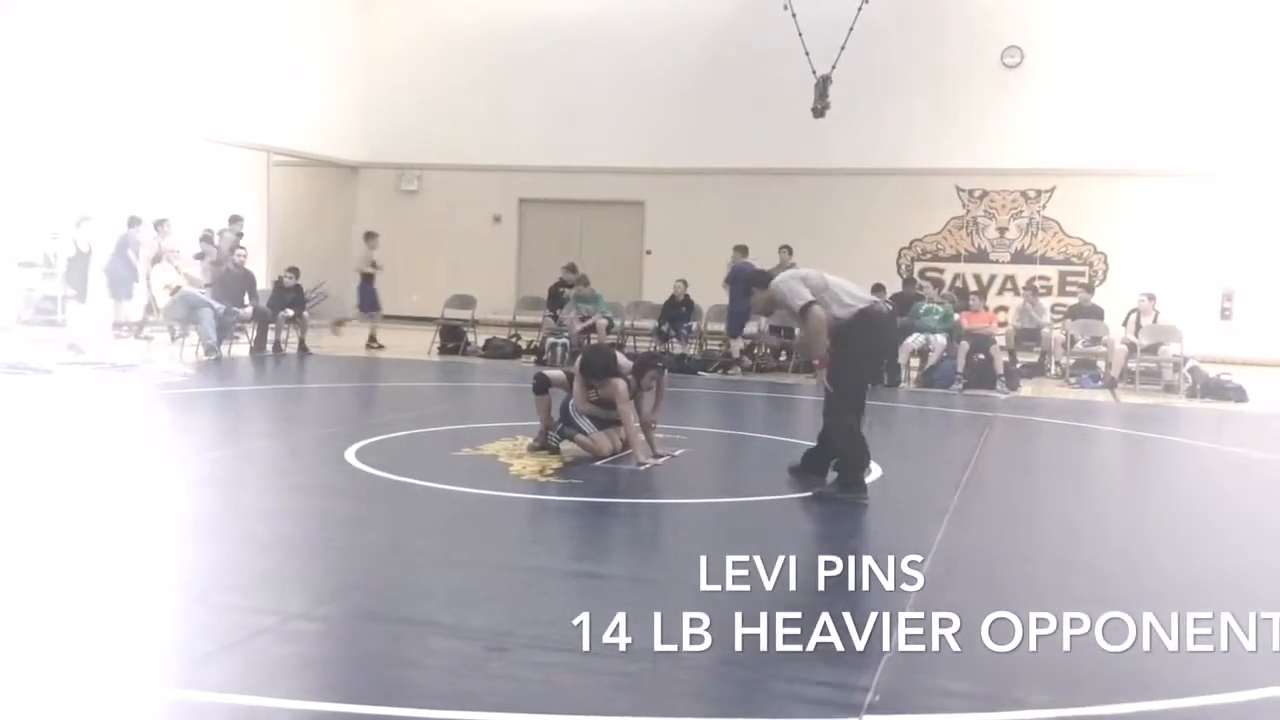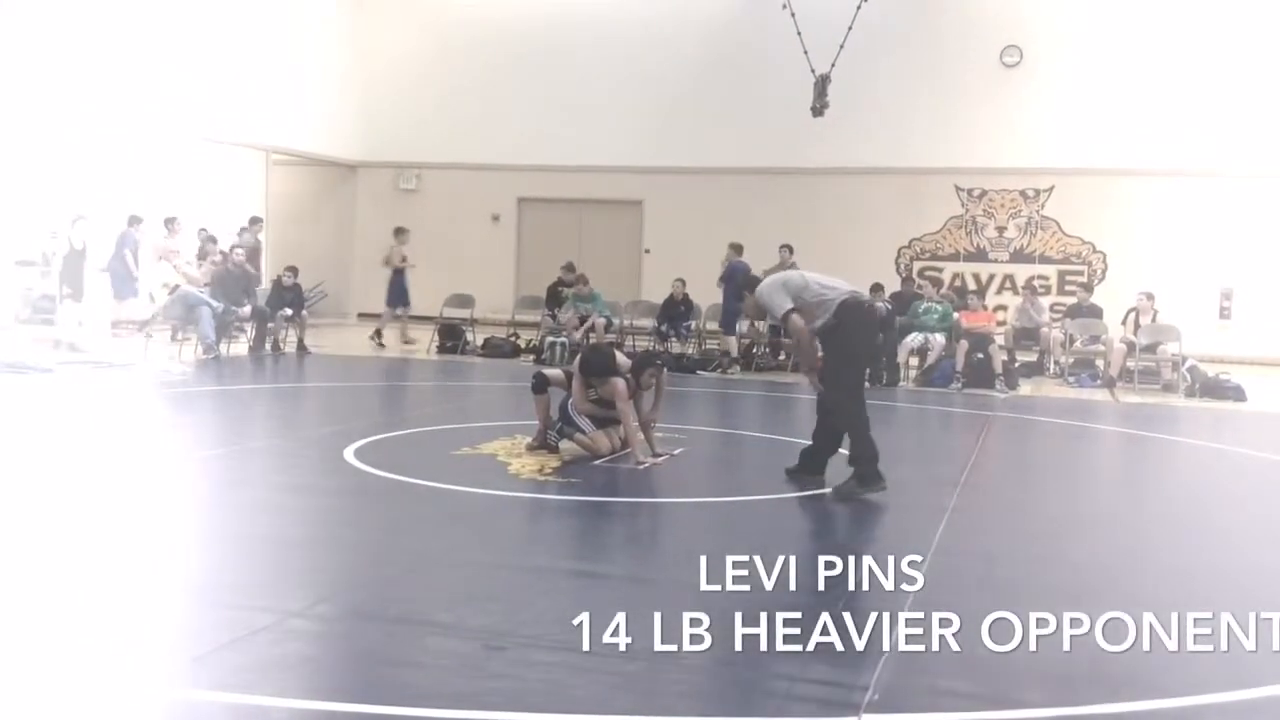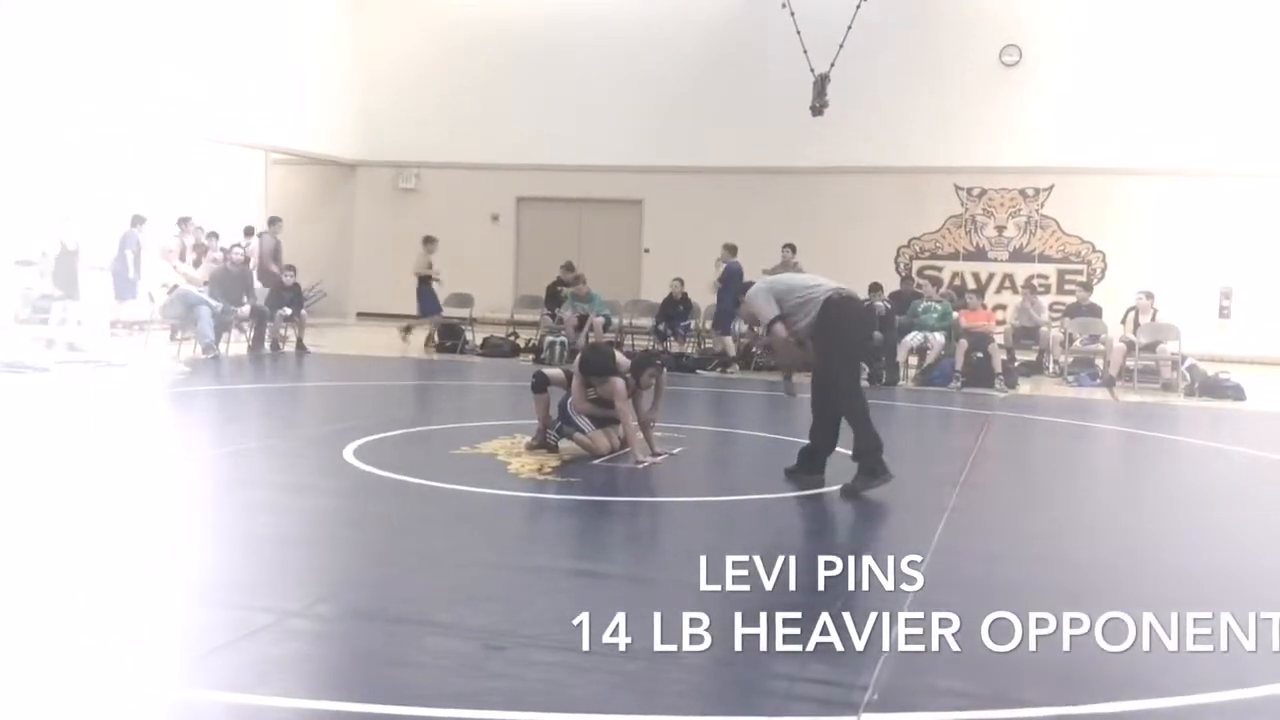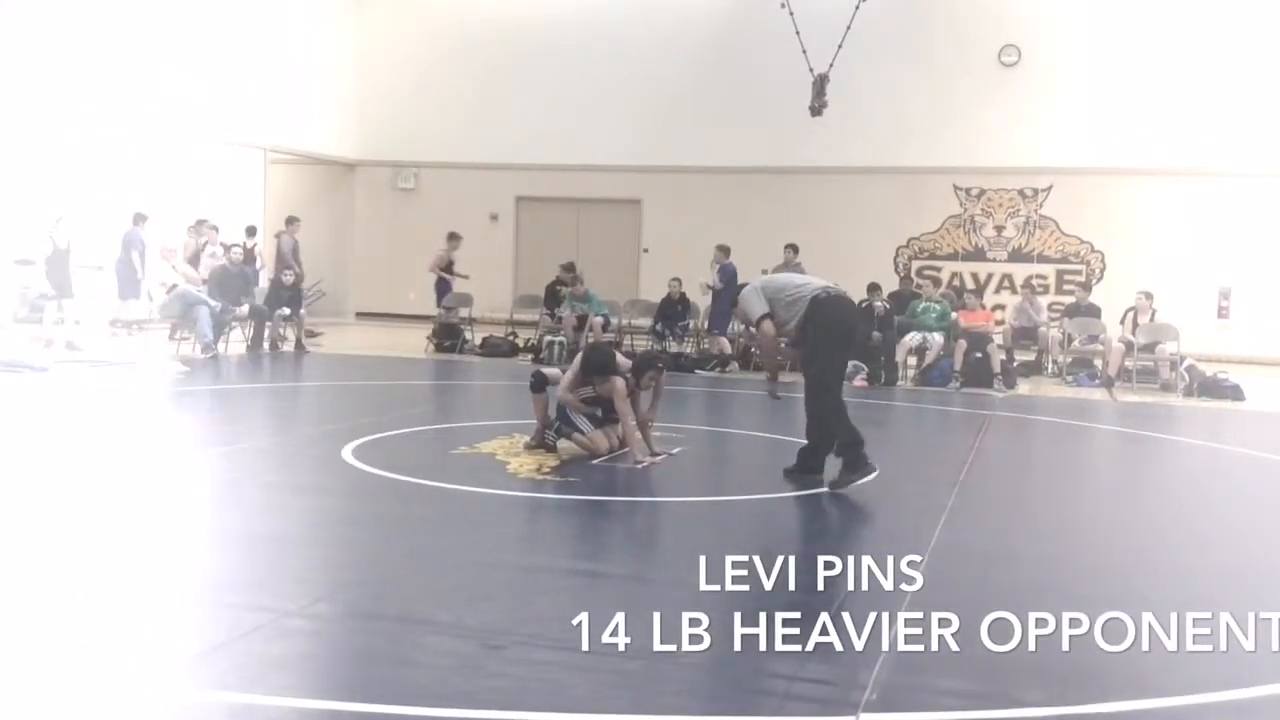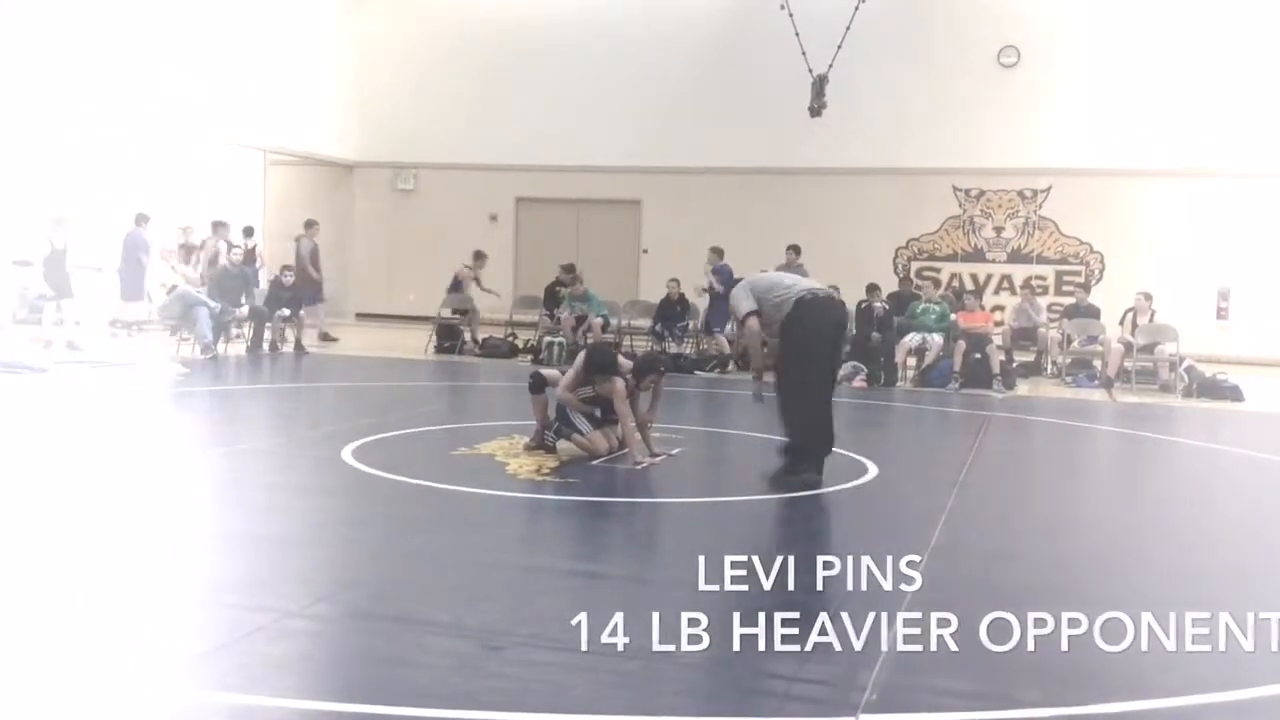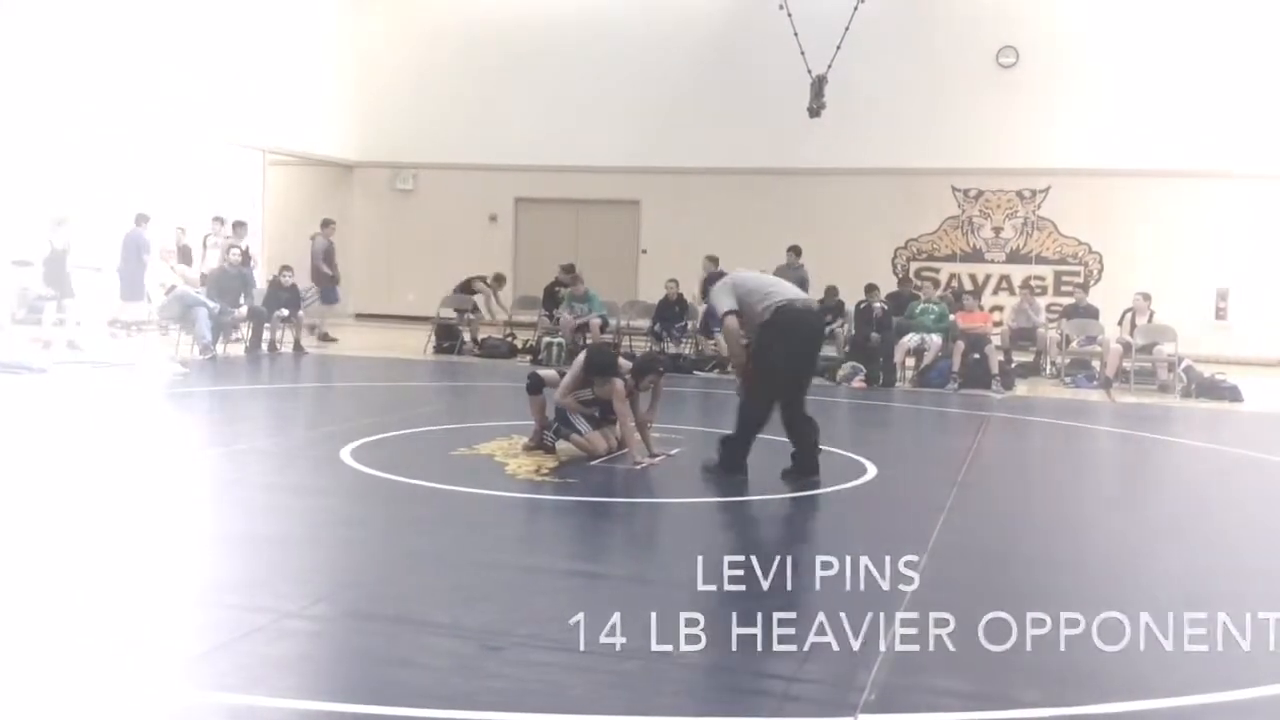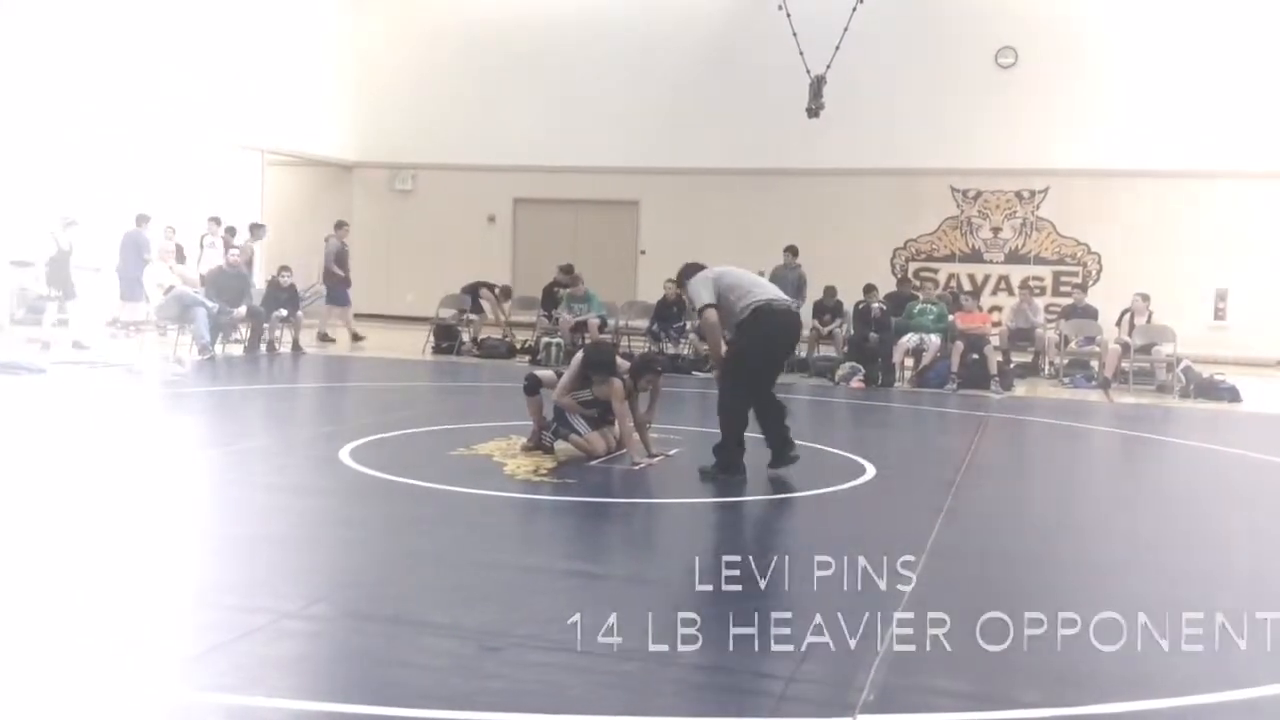
dt=0.2s
person 1, frame 1
left shoulder: (780, 284)
right shoulder: (789, 285)
left elbow: (818, 317)
left wrist: (821, 365)
left hip: (864, 325)
right hip: (875, 323)
left knee: (841, 405)
right knee: (841, 402)
left ankle: (852, 481)
right ankle: (815, 464)
person 1, frame 2
left shoulder: (764, 290)
right shoulder: (779, 287)
left elbow: (798, 326)
left wrist: (811, 370)
left hip: (851, 318)
right hip: (861, 316)
left knee: (842, 398)
right knee: (832, 396)
left ankle: (867, 474)
right ankle: (813, 464)
person 1, frame 3
left shoulder: (755, 293)
right shoulder: (773, 290)
left elbow: (781, 336)
left hip: (838, 313)
right hip: (853, 312)
left knee: (844, 392)
right knee: (826, 392)
left ankle: (872, 467)
right ankle: (812, 463)
person 1, frame 4
left shoulder: (748, 293)
right shoulder: (771, 293)
left elbow: (768, 333)
left wrist: (772, 376)
left hip: (825, 312)
right hip: (844, 309)
left knee: (822, 389)
right knee: (820, 389)
left ankle: (855, 460)
right ankle: (811, 463)
person 1, frame 5
left shoulder: (739, 291)
right shoulder: (762, 287)
left elbow: (752, 328)
left wrist: (758, 373)
left hip: (809, 312)
right hip: (834, 309)
left knee: (792, 387)
right knee: (818, 391)
left ankle: (800, 462)
right ankle: (810, 463)
person 1, frame 6
left shoulder: (720, 288)
right shoulder: (745, 282)
left elbow: (731, 326)
left wrist: (740, 368)
left hip: (785, 320)
right hip: (812, 318)
left knee: (755, 391)
right knee: (792, 396)
left ankle: (731, 462)
right ankle: (805, 464)
person 1, frame 7
left shoulder: (698, 280)
right shoulder: (723, 276)
left elbow: (710, 320)
left wrist: (716, 362)
left hip: (763, 318)
right hip: (791, 318)
left knee: (733, 390)
right knee: (759, 388)
left ankle: (729, 464)
right ankle: (783, 448)
